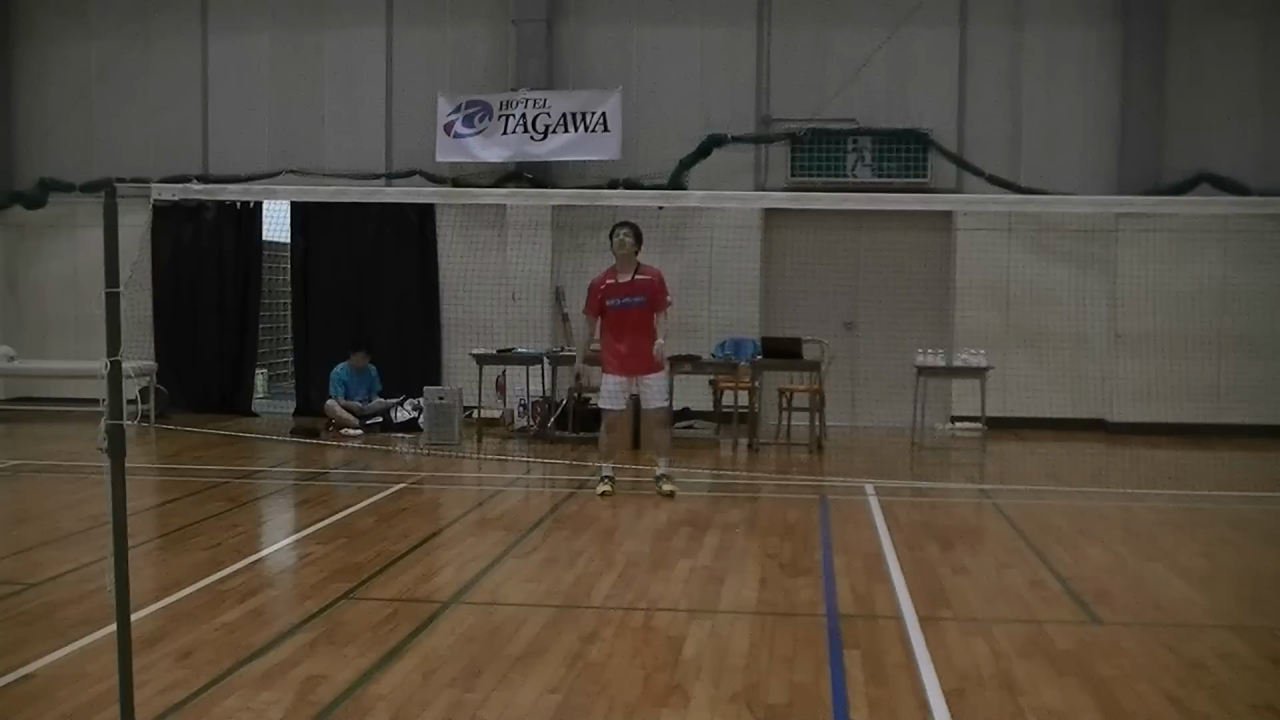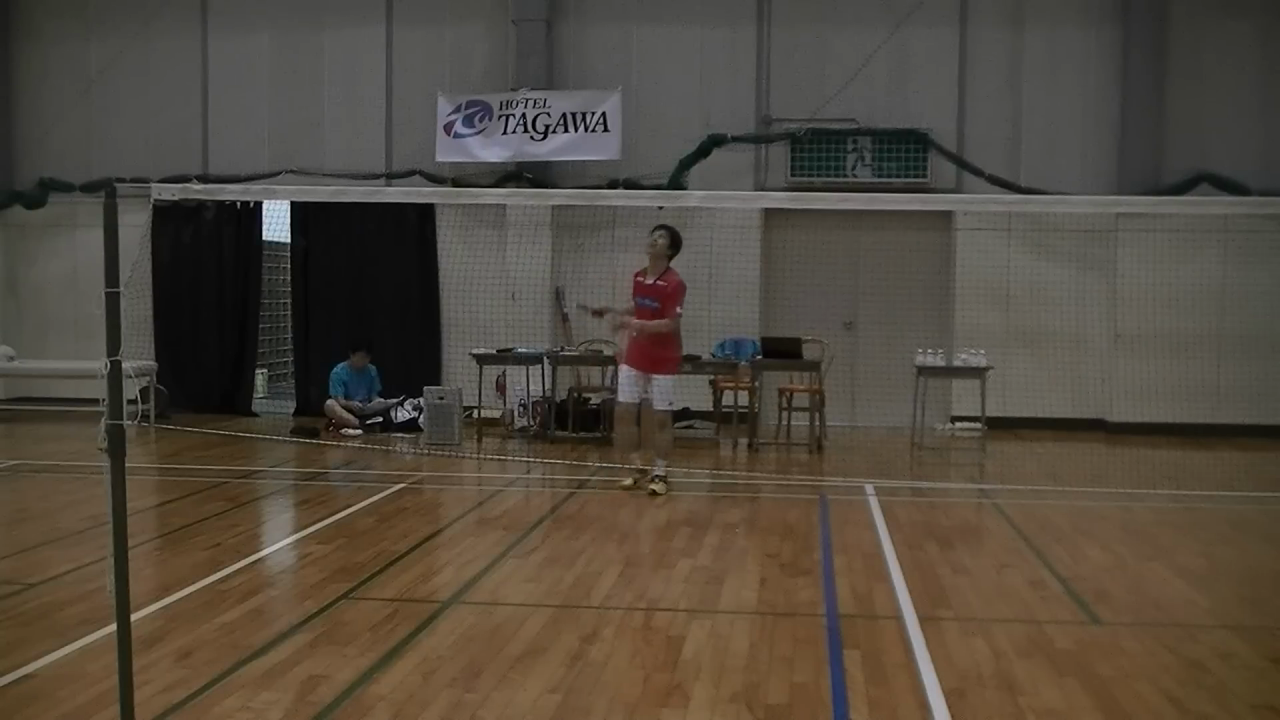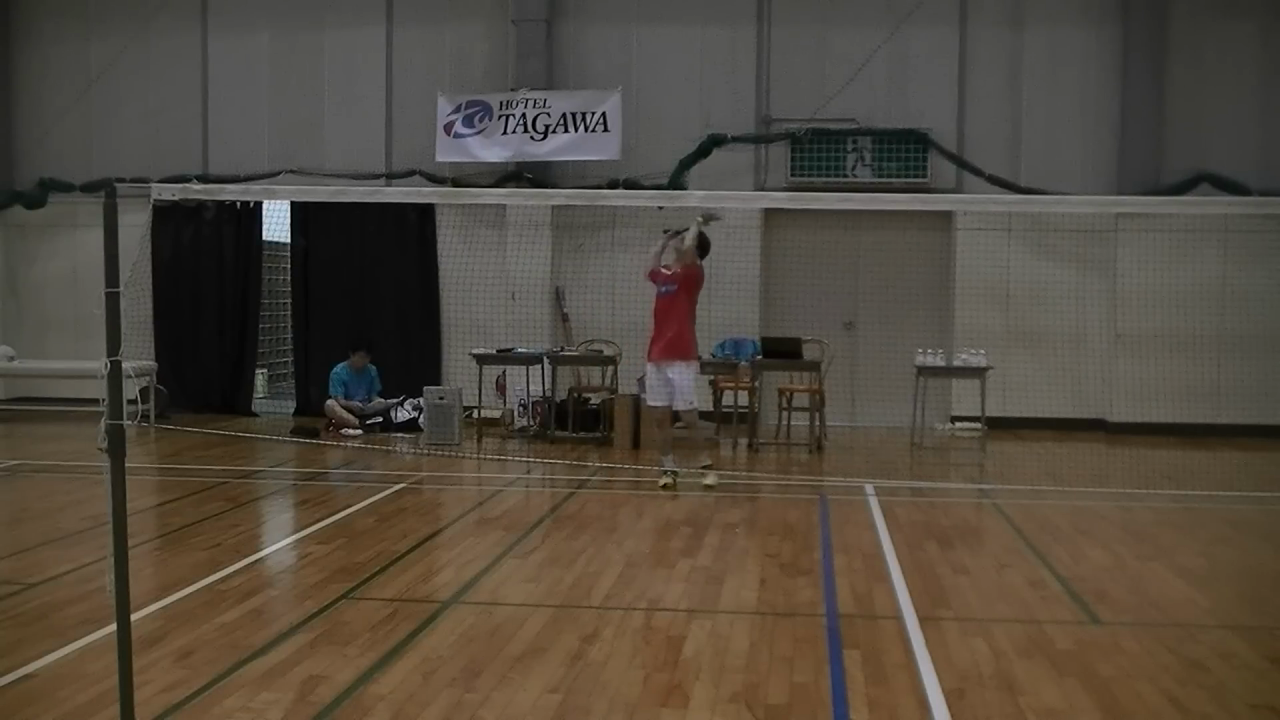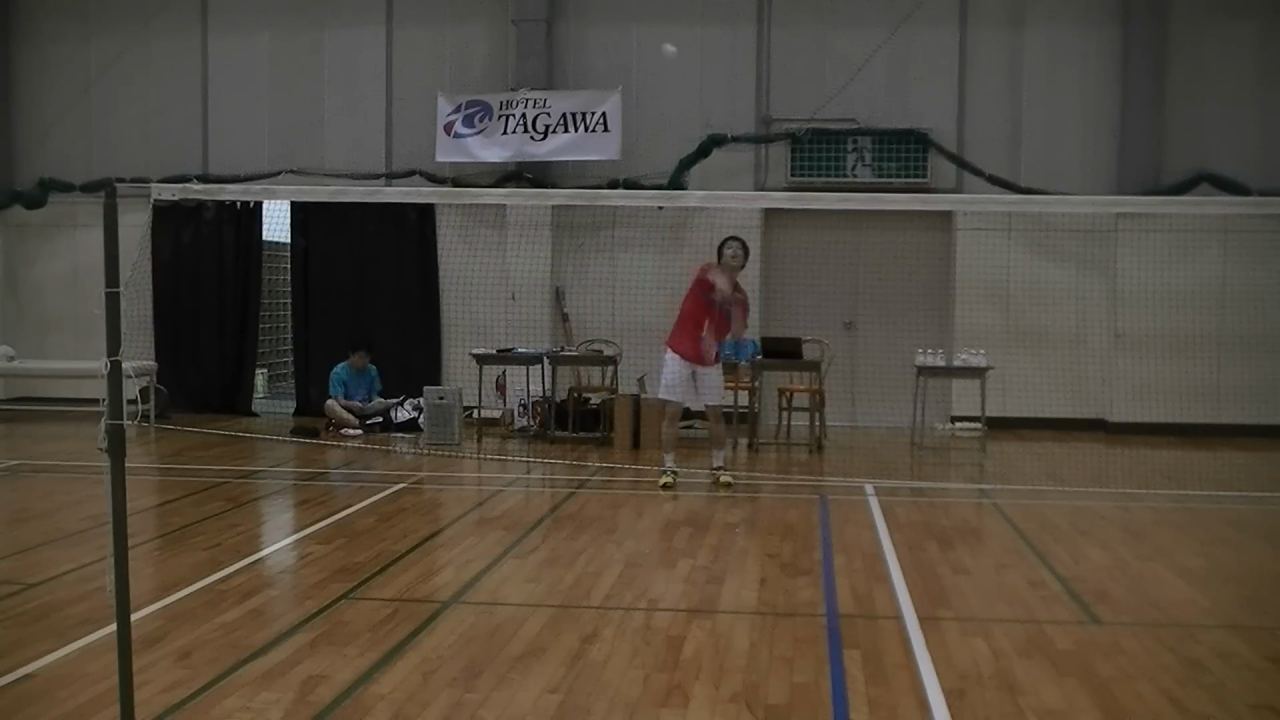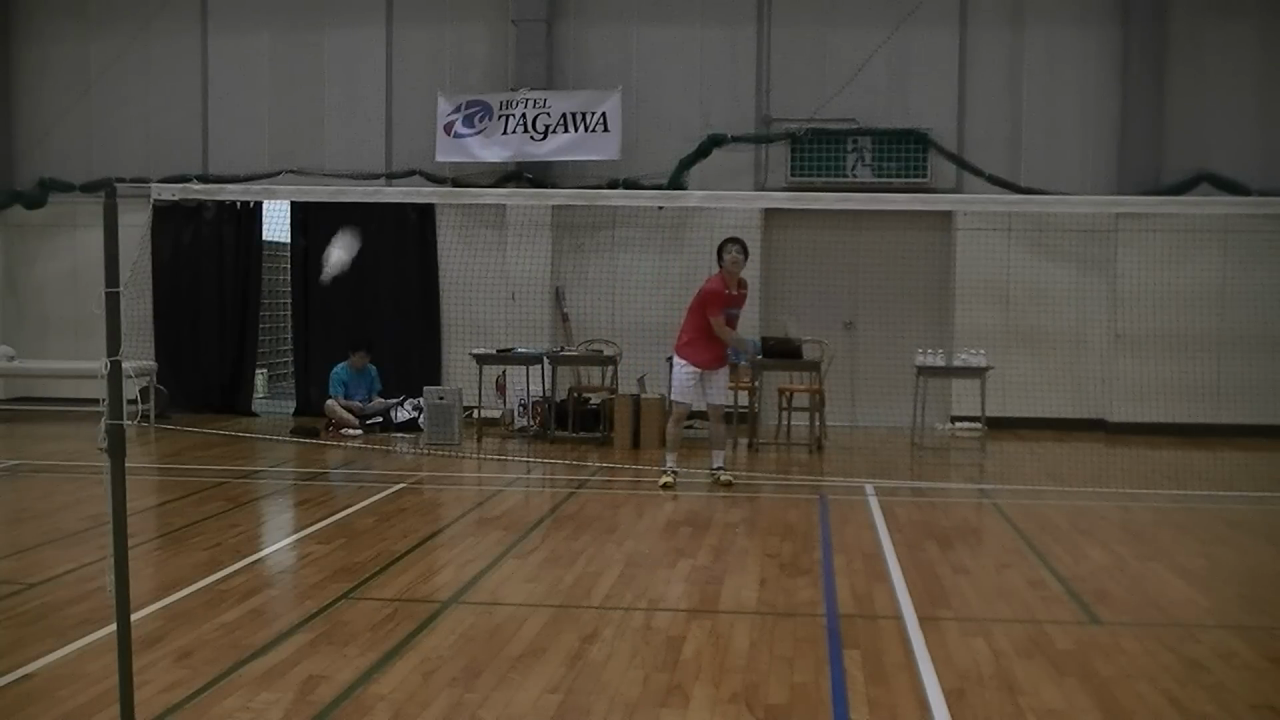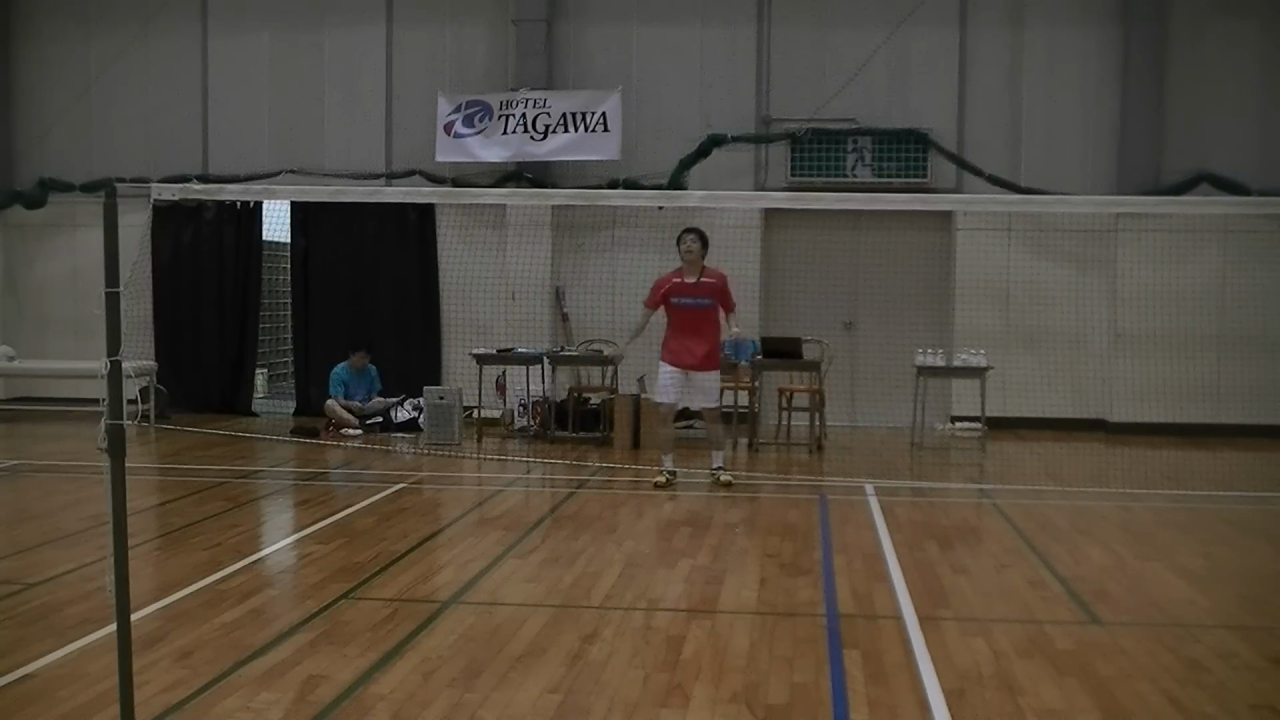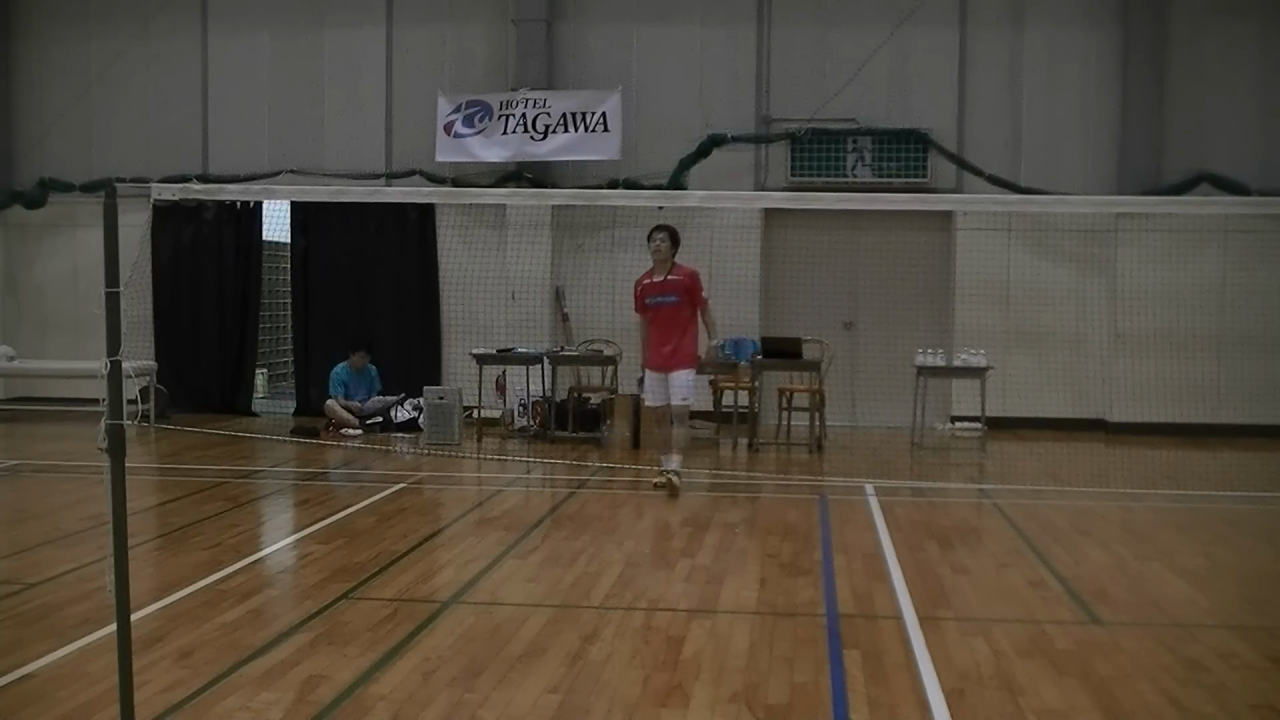
dt=0.5s
person 1, frame 1
left shoulder: (653, 278)
right shoulder: (599, 284)
left elbow: (661, 314)
right elbow: (590, 324)
left wrist: (661, 340)
right wrist: (580, 358)
left hip: (649, 363)
right hip: (614, 363)
left knee: (658, 417)
right knee: (611, 420)
left ankle: (663, 474)
right ankle: (606, 475)
person 1, frame 2
left shoulder: (674, 284)
right shoulder: (638, 277)
left elbow: (671, 324)
left wrist: (634, 324)
right wrist: (614, 312)
left hip: (664, 361)
right hip: (634, 358)
left knee: (661, 419)
right knee: (623, 413)
left ankle: (660, 473)
right ankle: (637, 468)
person 1, frame 3
left shoulder: (693, 272)
right shoulder: (662, 273)
left elbow: (687, 251)
right elbow: (651, 272)
left wrist: (697, 226)
right wrist: (667, 240)
left hip: (683, 356)
right hip: (657, 355)
left knee: (688, 415)
right knee: (660, 416)
left ankle: (705, 464)
right ankle: (668, 468)
person 1, frame 4
left shoulder: (740, 296)
right shoulder: (709, 274)
left elbow: (738, 334)
right elbow: (714, 275)
left wrist: (737, 303)
right wrist: (722, 286)
left hip: (709, 359)
right hip: (680, 352)
left knee: (715, 414)
right knee: (672, 412)
left ankle: (719, 467)
right ankle: (669, 468)
person 1, frame 5
left shoulder: (742, 287)
right shoulder: (712, 288)
right elbow: (719, 330)
left wrist: (740, 341)
right wrist: (743, 345)
left hip: (718, 360)
right hip: (689, 356)
left knee: (717, 413)
right knee: (679, 413)
left ankle: (718, 467)
right ankle: (670, 468)
person 1, frame 6
left shoulder: (718, 280)
right shoulder: (666, 283)
left elbow: (730, 310)
right elbow: (646, 316)
left wrist: (733, 329)
right wrist: (627, 344)
left hip: (706, 360)
right hip: (671, 359)
left knee: (712, 414)
right knee: (665, 413)
left ankle: (718, 467)
right ankle: (668, 468)
person 1, frame 7
left shoulder: (688, 276)
right shoulder: (642, 284)
left elbow: (704, 310)
left wrist: (713, 341)
right wrist: (643, 356)
left hip: (683, 359)
right hip: (654, 360)
left knee: (680, 414)
right knee: (658, 416)
left ankle: (675, 471)
right ankle: (665, 467)
